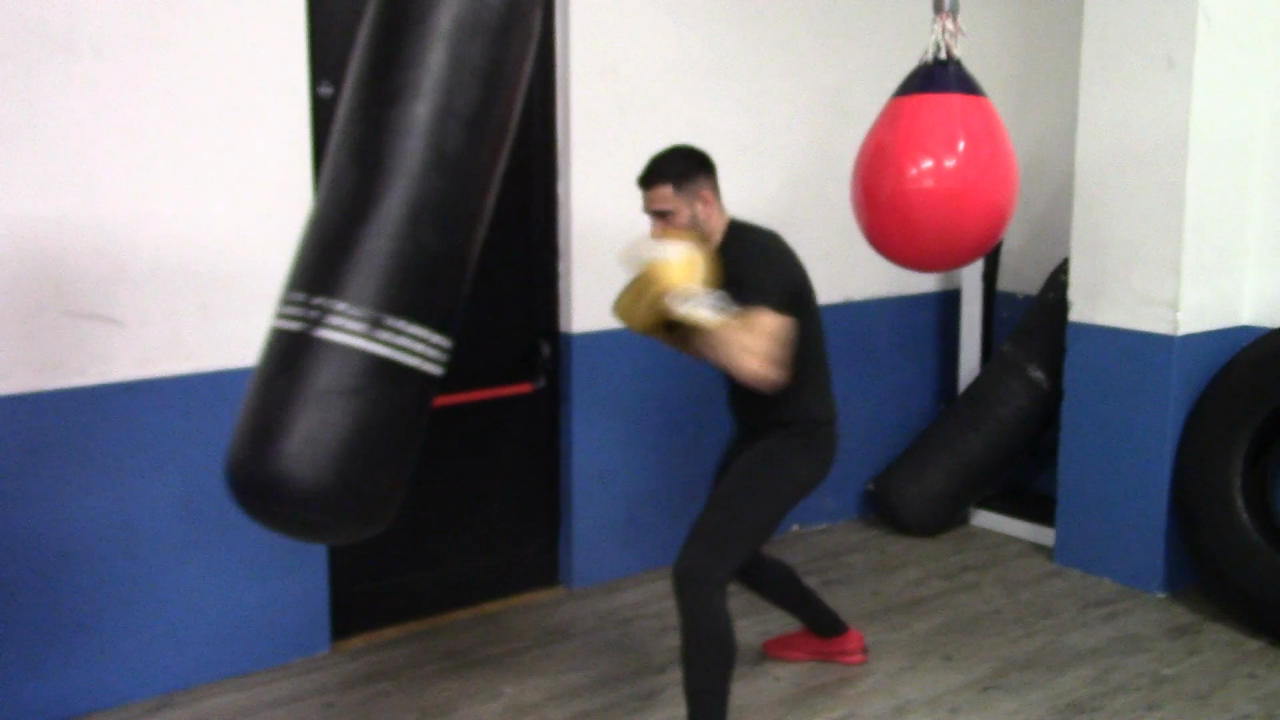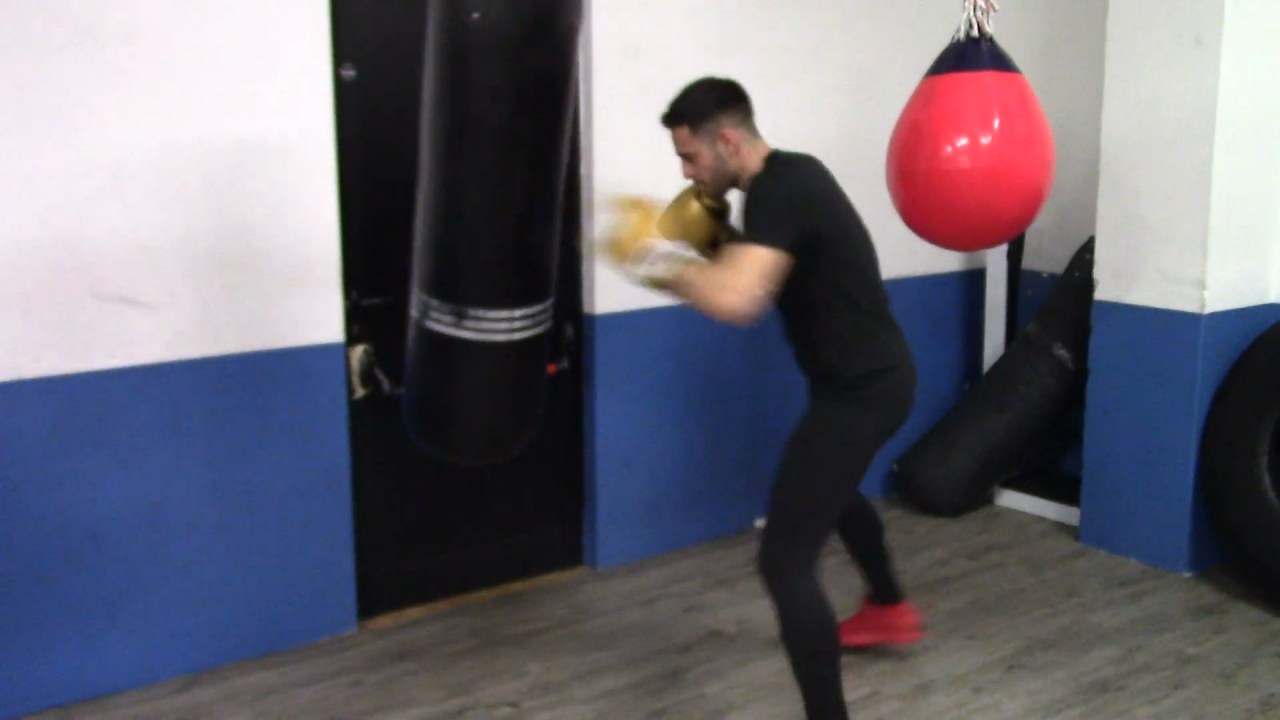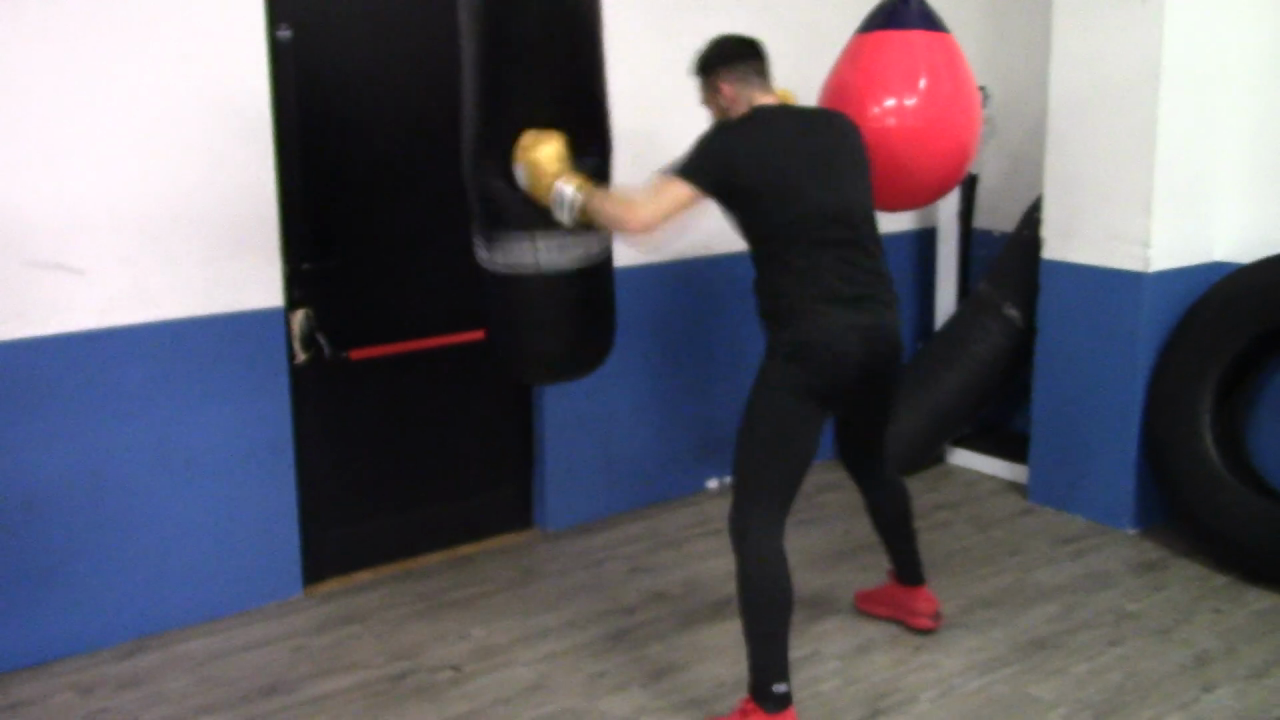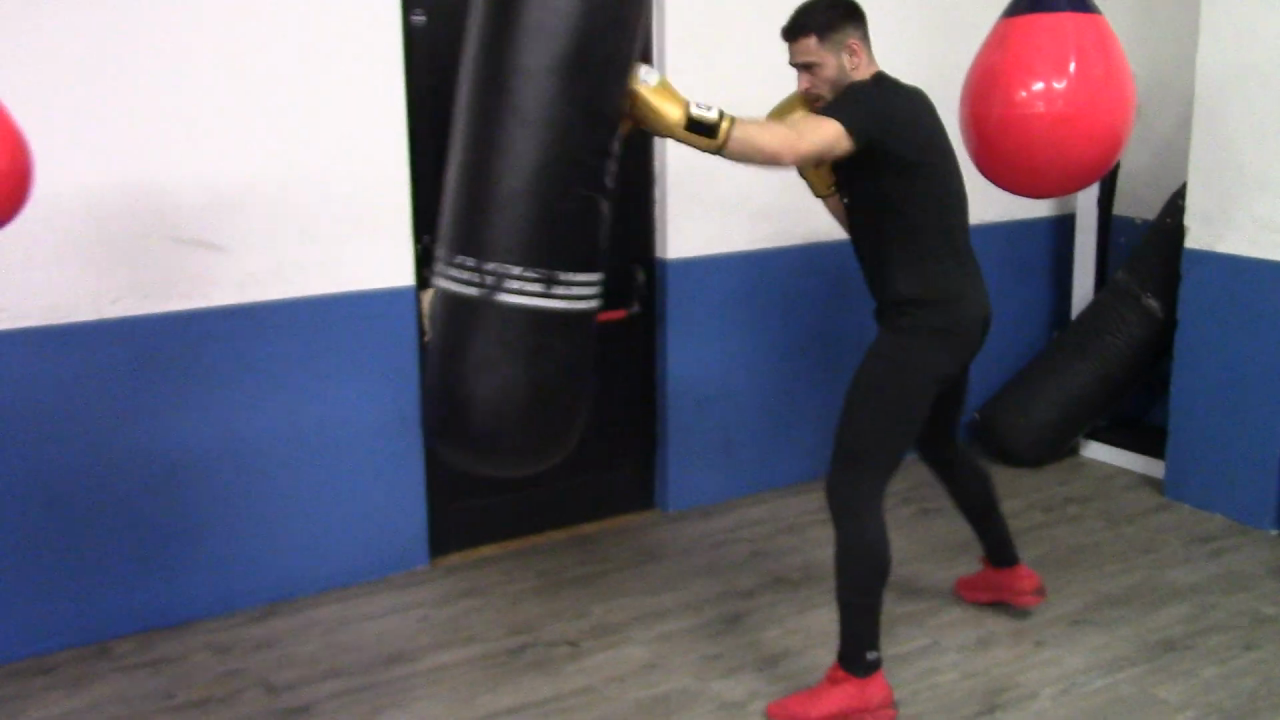
dt=1s
person 1, frame 1
left shoulder: (759, 258)
right shoulder: (722, 257)
left elbow: (758, 367)
right elbow: (719, 351)
right wrist: (663, 325)
left hip: (796, 438)
right hip: (759, 433)
left knee: (697, 572)
right knee: (733, 556)
right ankle: (834, 635)
person 1, frame 2
left shoulder: (783, 191)
right shoulder: (792, 179)
left elbow: (735, 301)
right elbow: (788, 273)
left wrist: (661, 259)
left hip: (860, 390)
right hip: (882, 375)
left knee: (784, 560)
right knee: (834, 493)
right ankle: (890, 608)
person 1, frame 3
left shoulder: (737, 142)
right shoulder: (839, 128)
left elbow: (641, 218)
left wrist: (563, 191)
left hip: (810, 348)
right hip: (881, 332)
left knee: (757, 519)
right knee: (867, 460)
right ankle: (912, 592)
person 1, frame 4
left shoulder: (876, 103)
right shoulder: (882, 107)
left elbow: (788, 147)
right elbow: (863, 217)
left wrist: (684, 118)
right wrist: (812, 169)
left hip: (927, 321)
right hip: (957, 309)
left knee: (853, 486)
right knee: (940, 444)
right ankle: (1009, 571)
